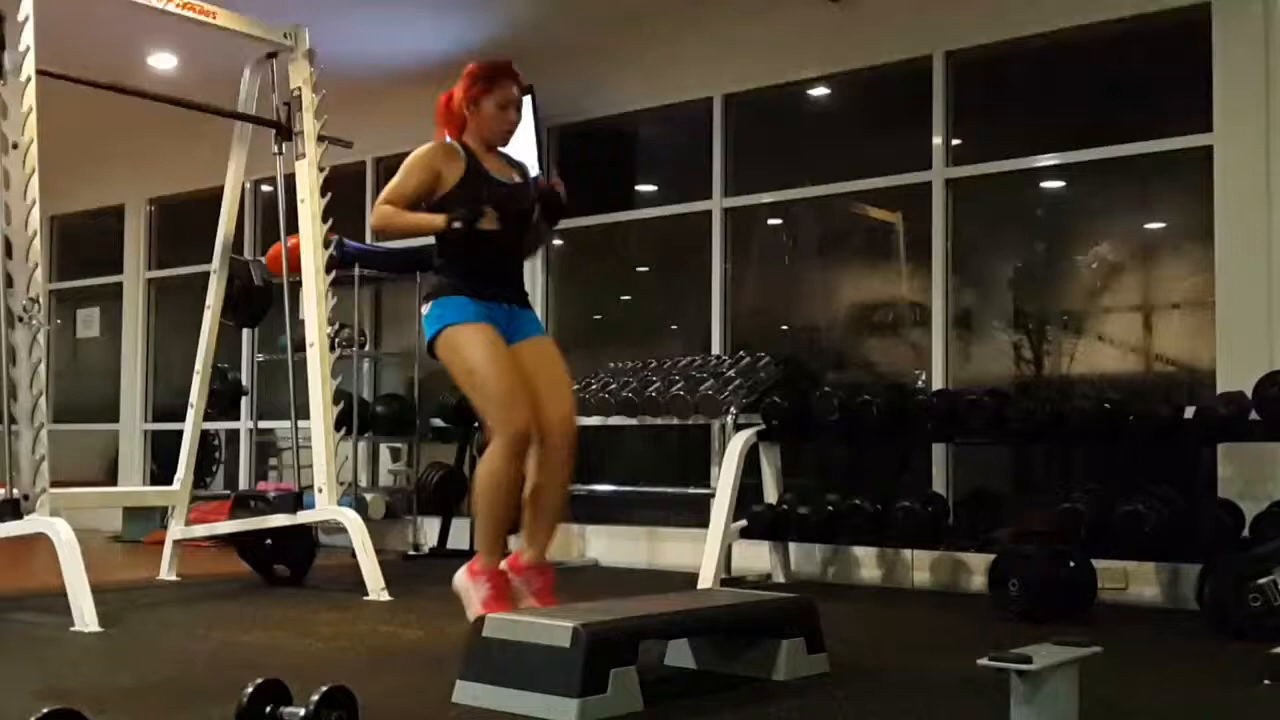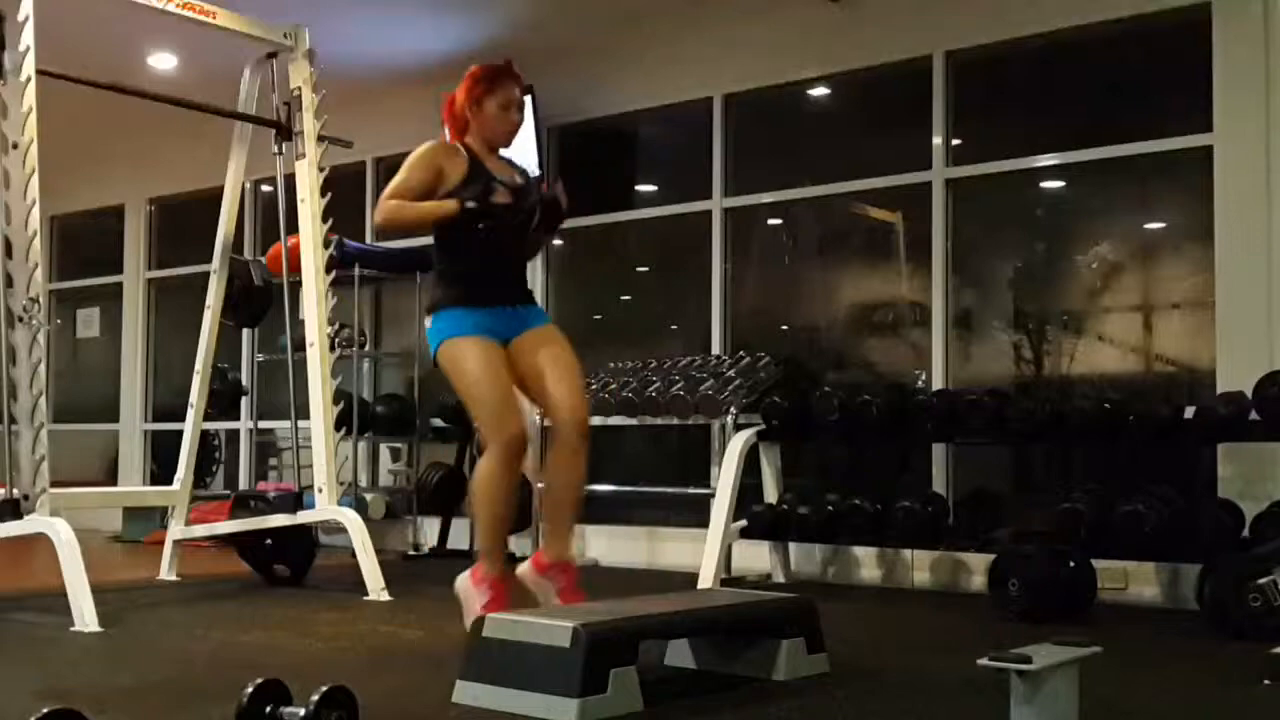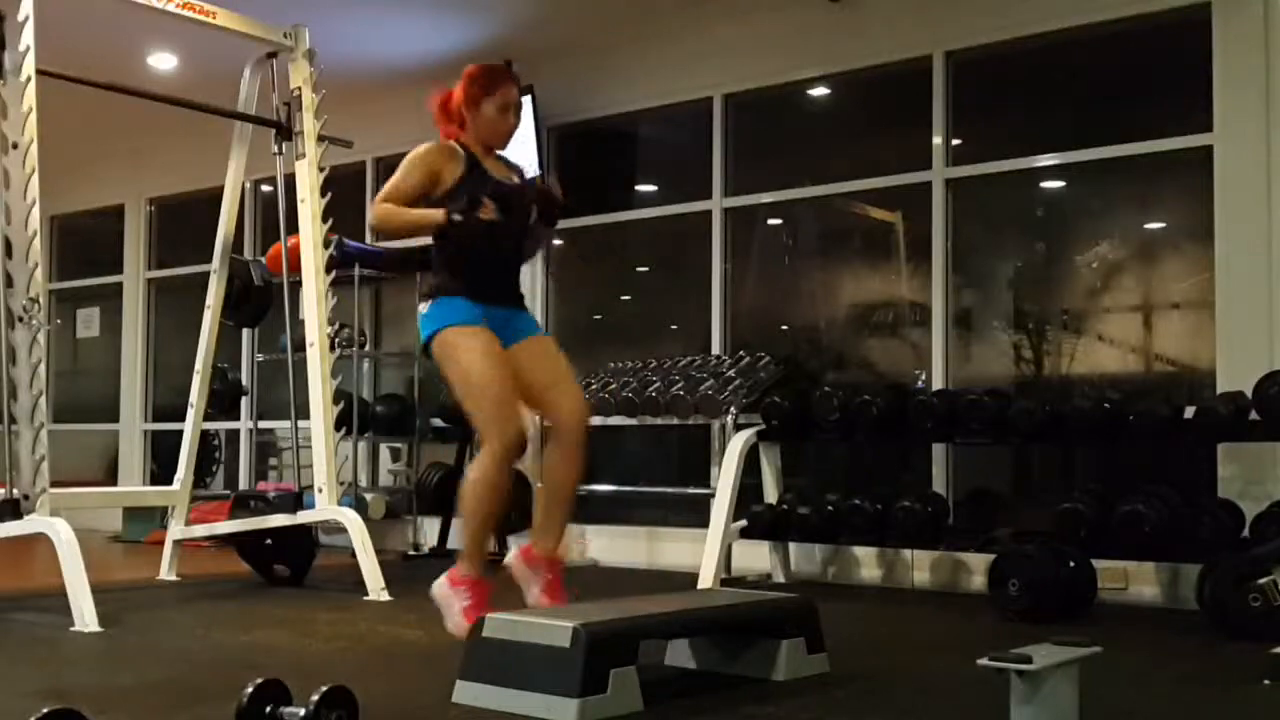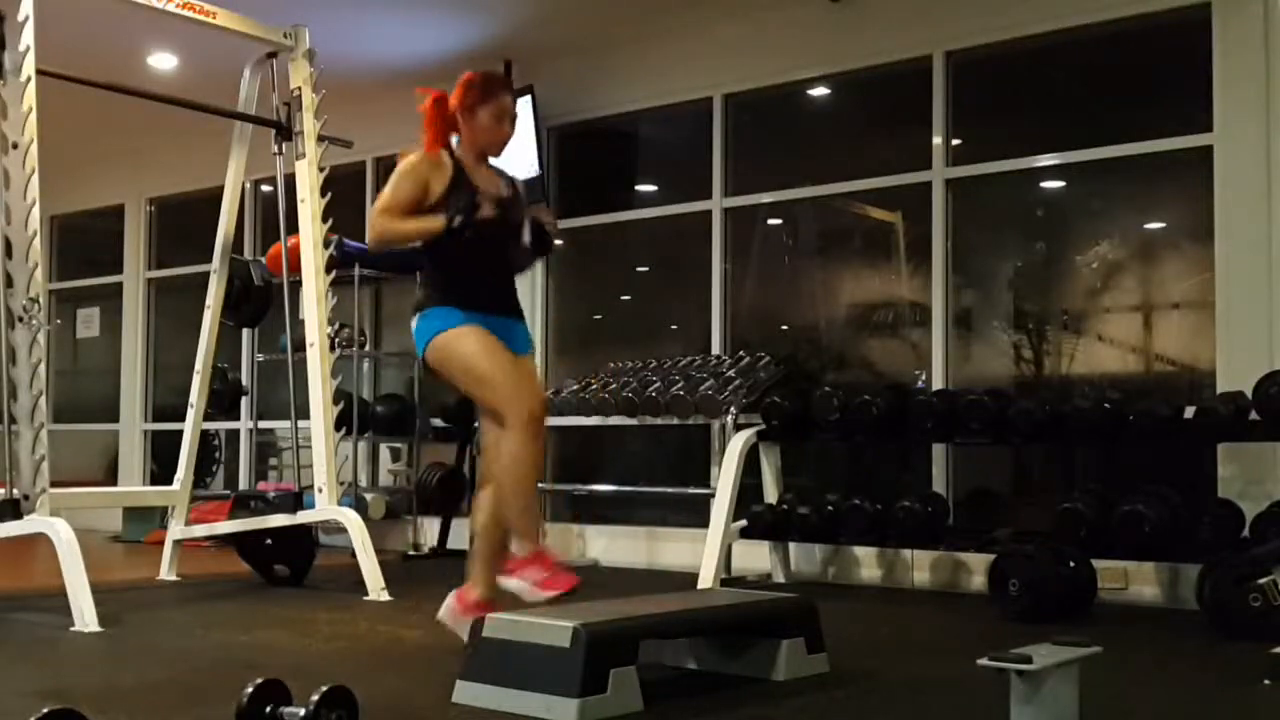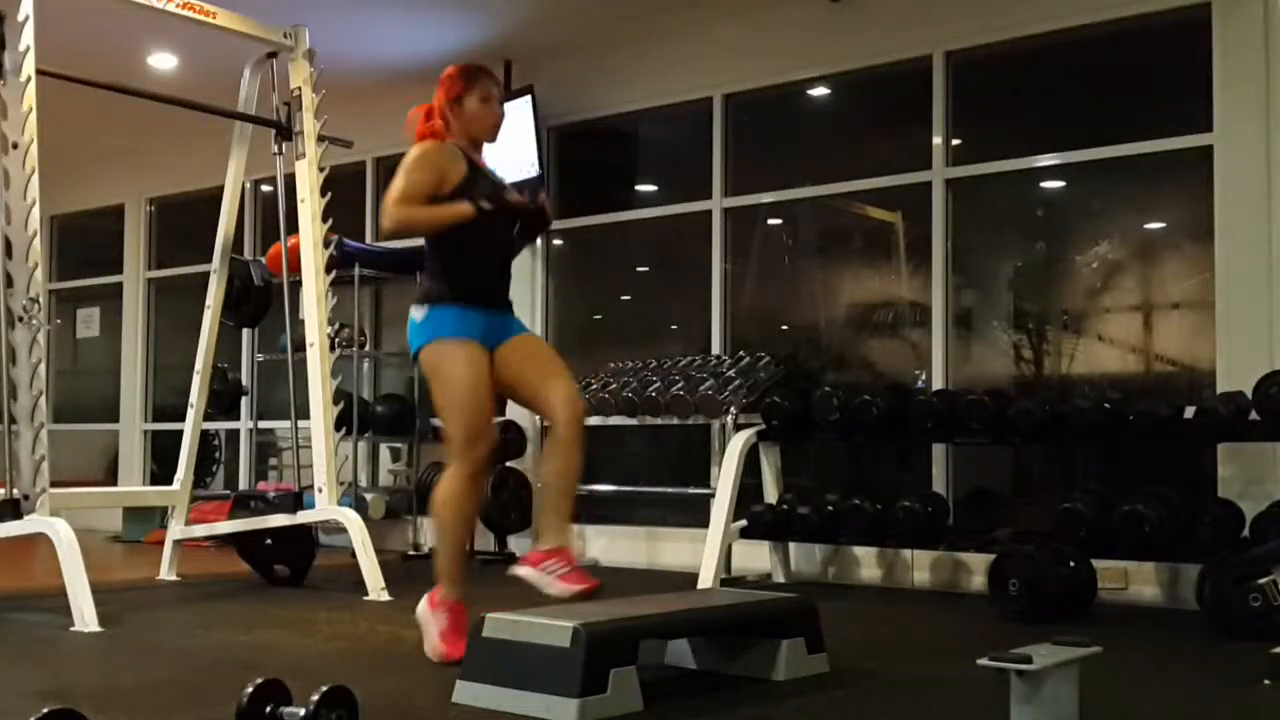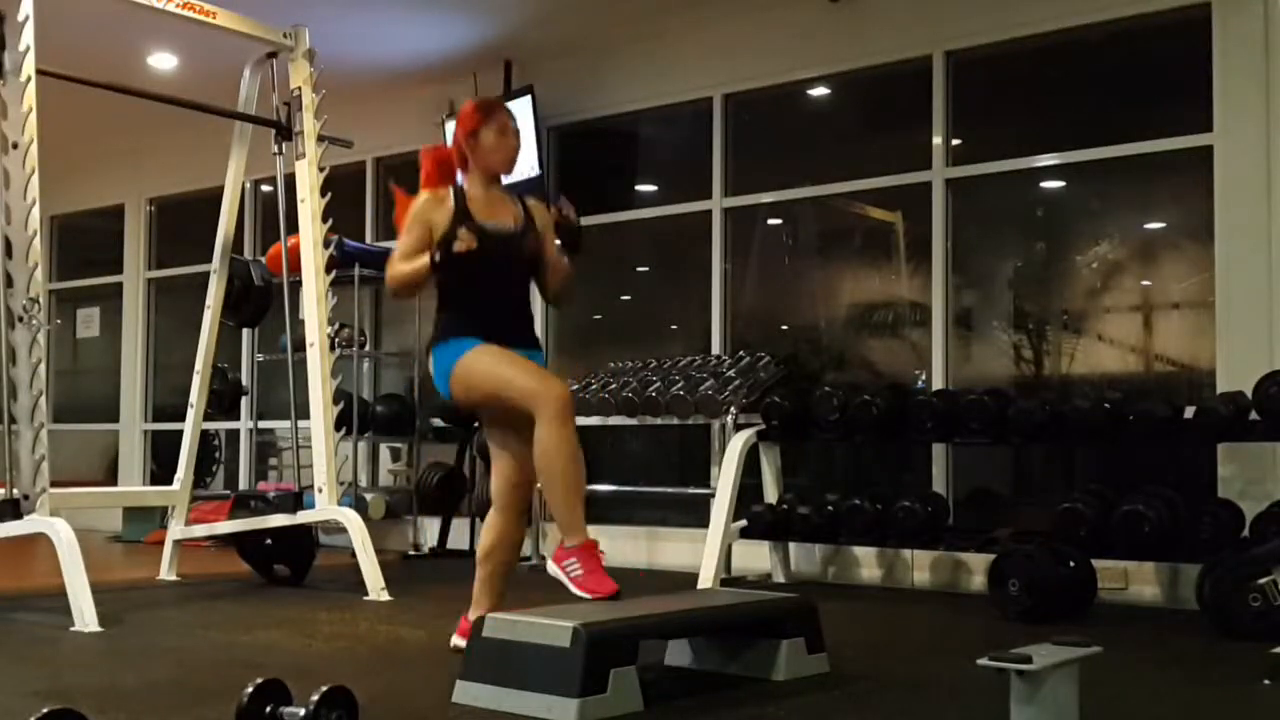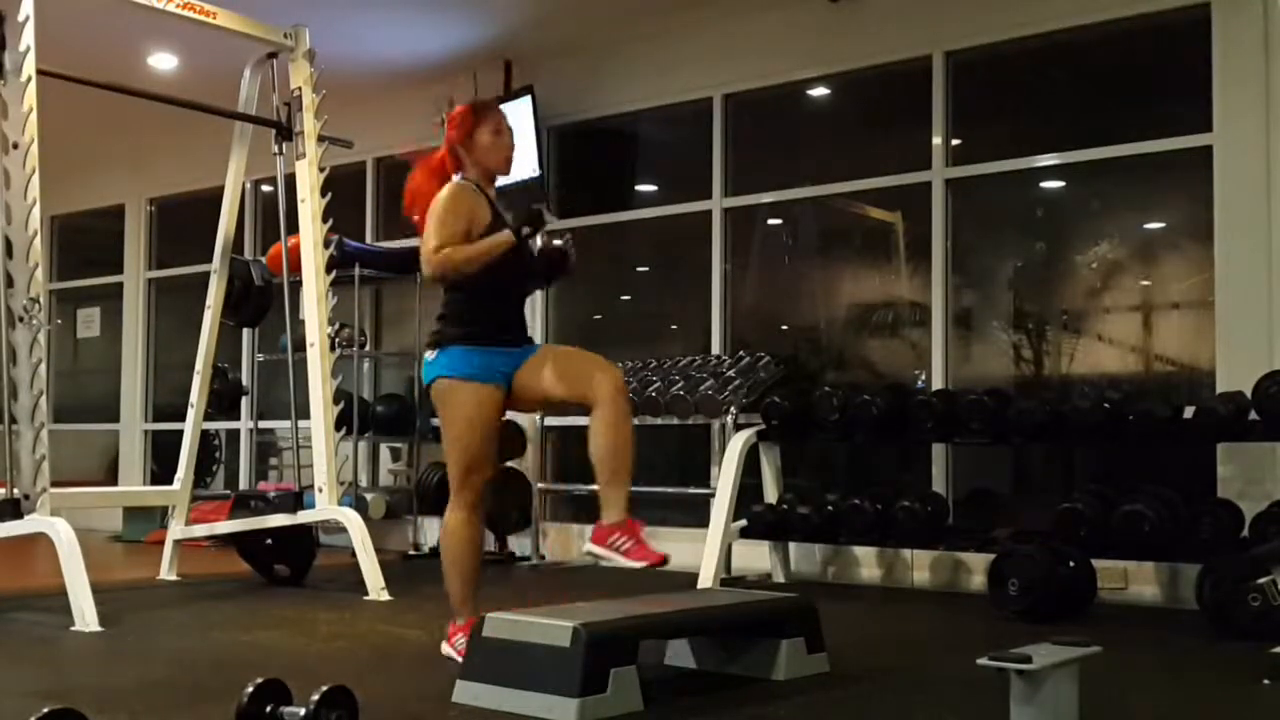
dt=0.4s
person 1, frame 1
left shoulder: (517, 172)
right shoulder: (438, 157)
right elbow: (382, 216)
left wrist: (548, 214)
right wrist: (453, 221)
left hip: (515, 309)
right hip: (458, 308)
left knee: (561, 428)
right knee: (514, 427)
left ankle: (529, 567)
right ankle: (484, 569)
person 1, frame 2
left shoulder: (521, 178)
right shoulder: (439, 156)
right elbow: (385, 213)
left wrist: (551, 217)
right wrist: (462, 205)
left hip: (521, 312)
right hip: (460, 316)
left knee: (574, 414)
right knee: (507, 436)
left ankle: (553, 563)
right ankle: (488, 574)
person 1, frame 3
left shoulder: (511, 175)
right shoulder: (436, 157)
right elbow: (380, 215)
left wrist: (540, 216)
right wrist: (450, 215)
left hip: (510, 313)
right hip: (456, 310)
left knee: (573, 419)
right knee: (504, 435)
left ankle: (541, 555)
right ankle: (466, 577)
person 1, frame 4
left shoulder: (506, 187)
right shoulder: (426, 166)
right elbow: (377, 230)
left wrist: (536, 239)
right wrist: (456, 222)
left hip: (504, 321)
right hip: (446, 318)
left knee: (508, 454)
right knee: (524, 406)
left ankle: (477, 595)
right ankle: (524, 555)
person 1, frame 5
left shoulder: (487, 176)
right shoulder: (433, 157)
right elbow: (392, 219)
left wrist: (527, 225)
right wrist: (473, 209)
left hip: (497, 319)
right hip: (448, 318)
left knee: (568, 409)
right knee: (471, 455)
left ankle: (547, 551)
right ankle: (445, 600)
person 1, frame 6
left shoulder: (534, 212)
right shoulder: (436, 204)
left elbow: (557, 288)
right elbow: (395, 279)
left wrist: (566, 244)
right wrist: (437, 257)
left hip: (521, 351)
right hip: (463, 351)
left knee: (512, 494)
right knee: (554, 397)
left ankle: (477, 621)
right ankle: (576, 547)
person 1, frame 7
left shoulder: (506, 205)
right shoulder: (458, 196)
right elbow: (436, 266)
left wrist: (543, 267)
right wrist: (508, 239)
left hip: (517, 349)
right hip: (463, 355)
left knee: (610, 386)
right knee: (470, 490)
left ankle: (614, 527)
right ankle: (462, 628)
